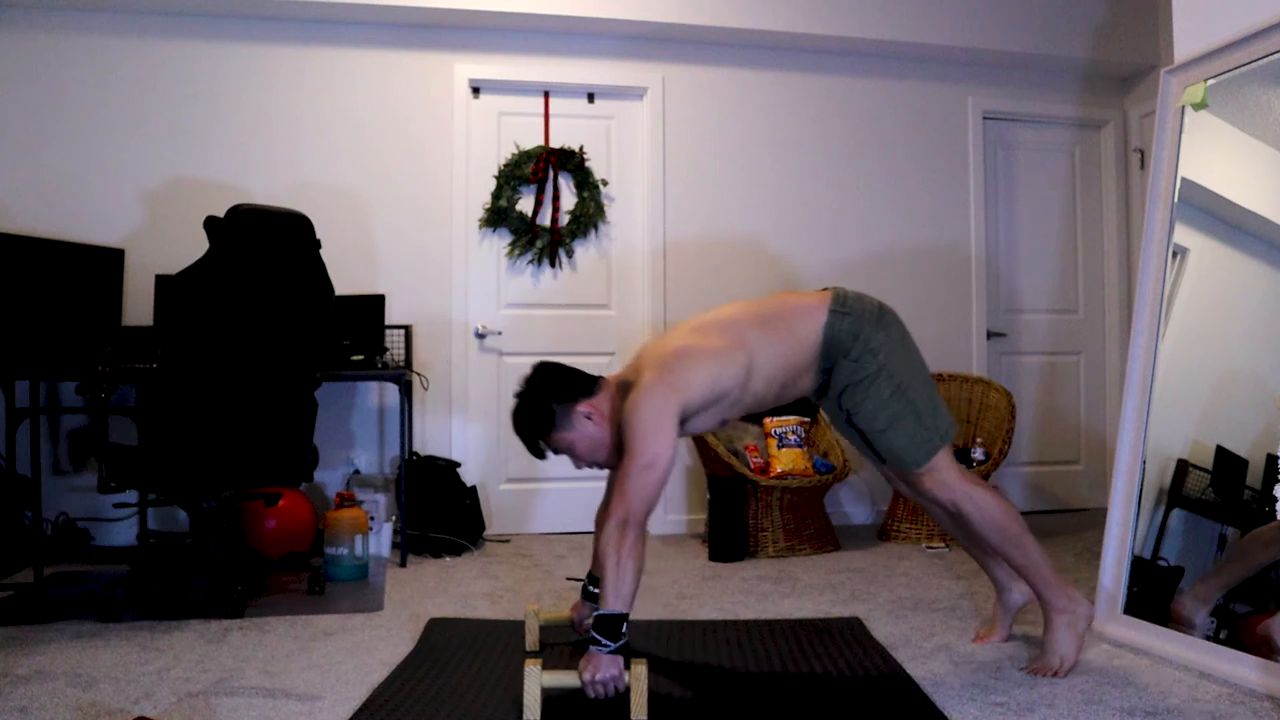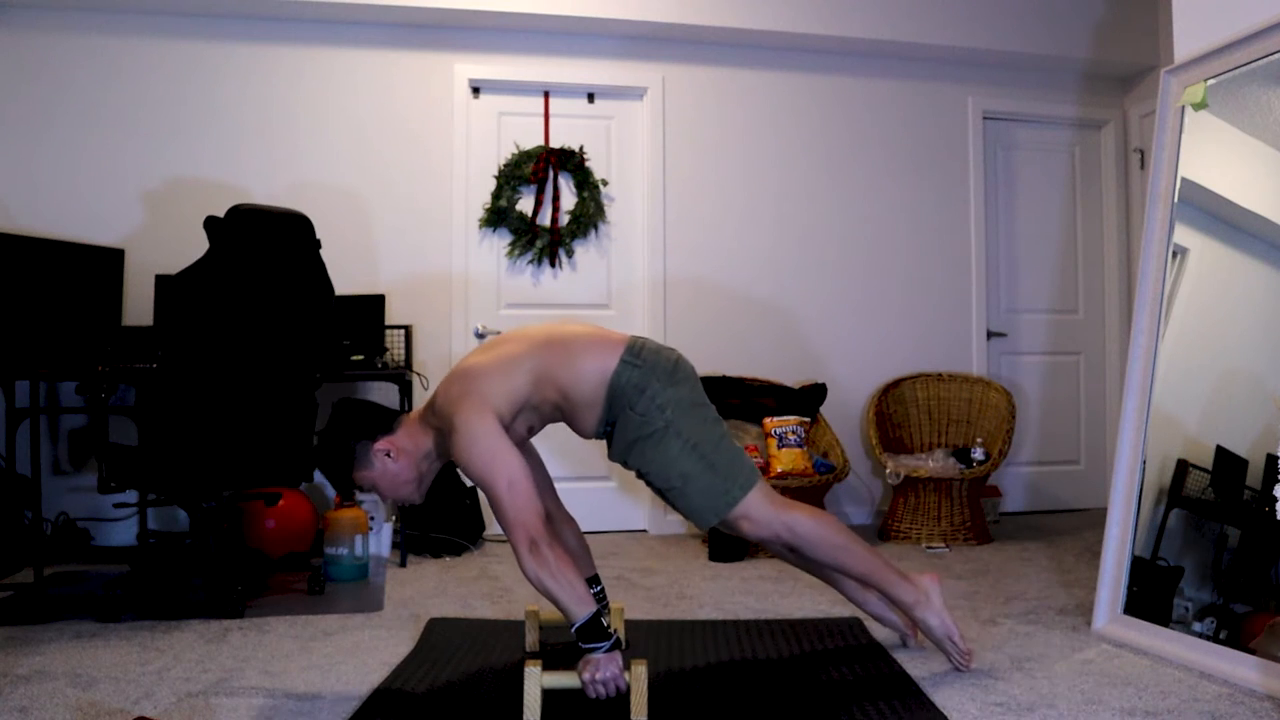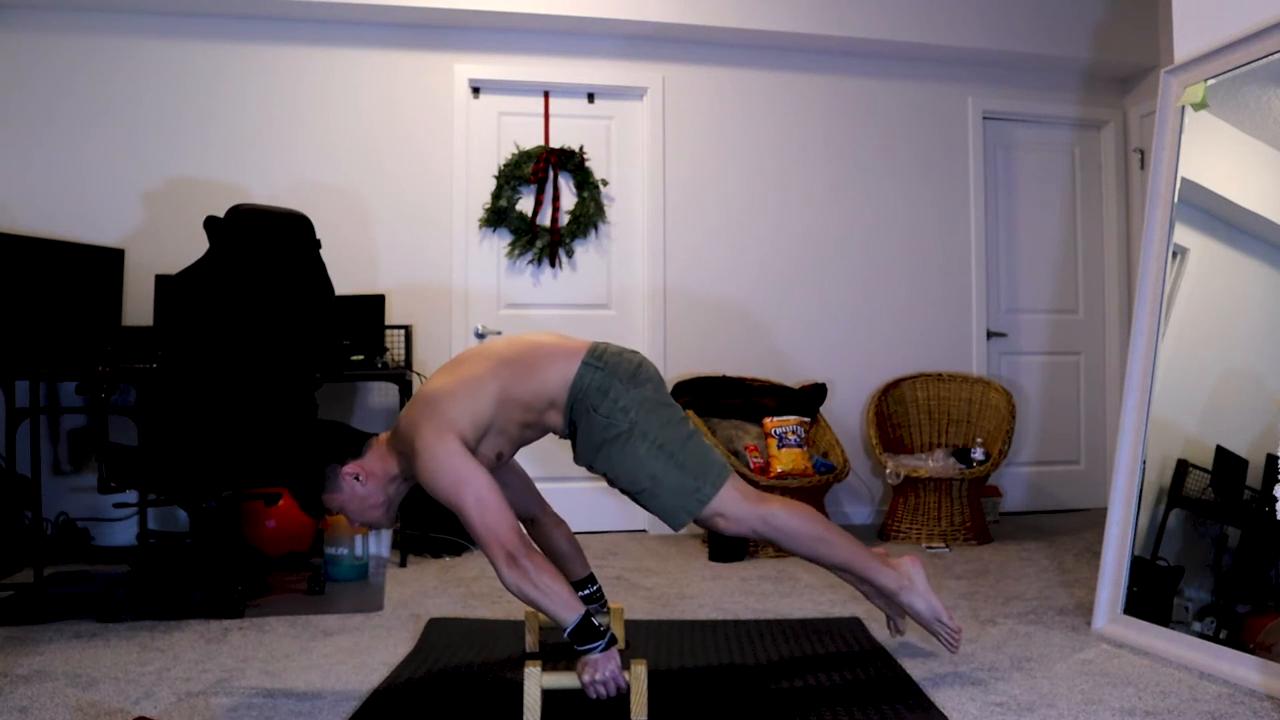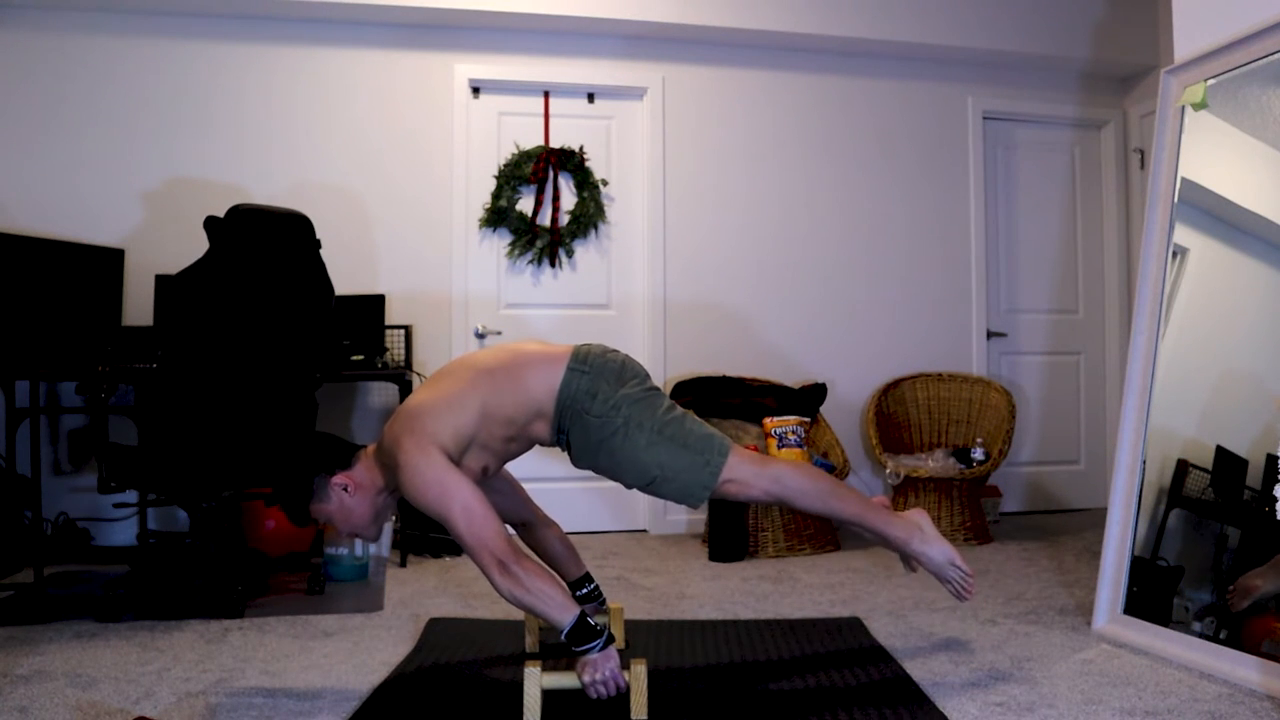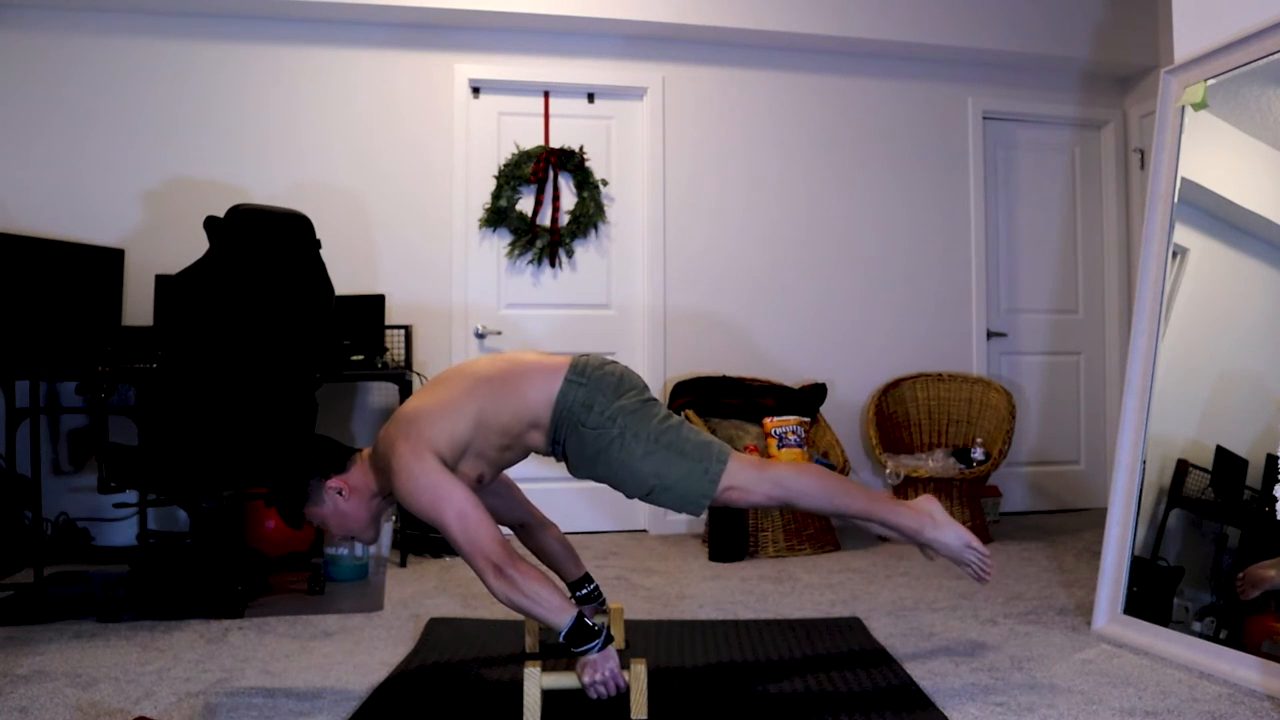
dt=1s
person 1, frame 1
left shoulder: (648, 401)
right shoulder: (627, 389)
left elbow: (626, 527)
right elbow: (617, 508)
left wrist: (607, 640)
right wrist: (592, 594)
left hip: (856, 342)
right hip: (833, 348)
left knee: (942, 483)
right knee: (914, 484)
left ankle: (1063, 603)
right ankle: (1009, 585)
person 1, frame 2
left shoulder: (463, 426)
right shoulder: (469, 412)
left elbow: (533, 545)
right elbow: (549, 516)
left wrist: (596, 642)
right wrist: (594, 603)
left hip: (640, 393)
right hip: (640, 386)
left knee: (760, 516)
right knee: (752, 517)
left ankle: (910, 594)
right ankle: (877, 599)
person 1, frame 3
left shoulder: (427, 449)
right shoulder: (446, 434)
left elbow: (512, 557)
right elbow: (536, 517)
left wrist: (591, 642)
right wrist: (590, 602)
left hip: (604, 397)
right hip: (604, 388)
left knee: (735, 511)
right knee: (726, 508)
left ankle: (891, 577)
right ankle: (864, 565)
person 1, frame 4
left shoulder: (411, 462)
right shoulder: (430, 445)
left elbow: (501, 563)
right elbow: (525, 519)
left wrist: (587, 639)
right wrist: (586, 597)
left hip: (592, 398)
right hip: (589, 388)
left knee: (747, 478)
right knee: (743, 473)
left ankle: (901, 528)
right ankle: (873, 515)
person 1, frame 5
left shoulder: (404, 465)
right shoulder: (429, 451)
left elbow: (497, 566)
right elbow: (521, 518)
left wrist: (586, 641)
right wrist: (587, 597)
left hip: (587, 409)
right hip: (584, 397)
left knee: (747, 483)
right knee: (742, 477)
left ankle: (912, 519)
right ankle: (891, 512)
